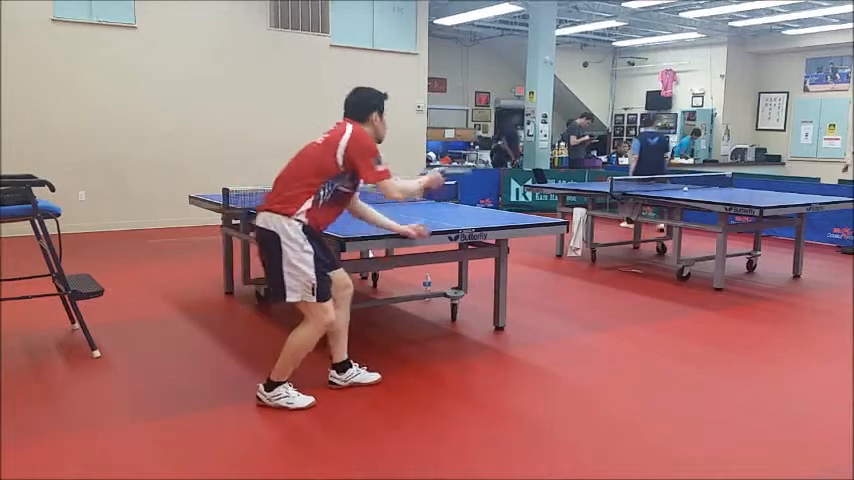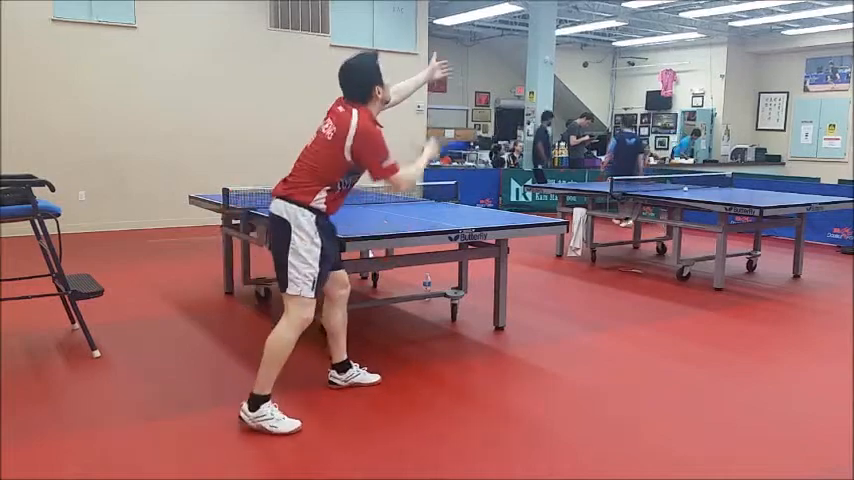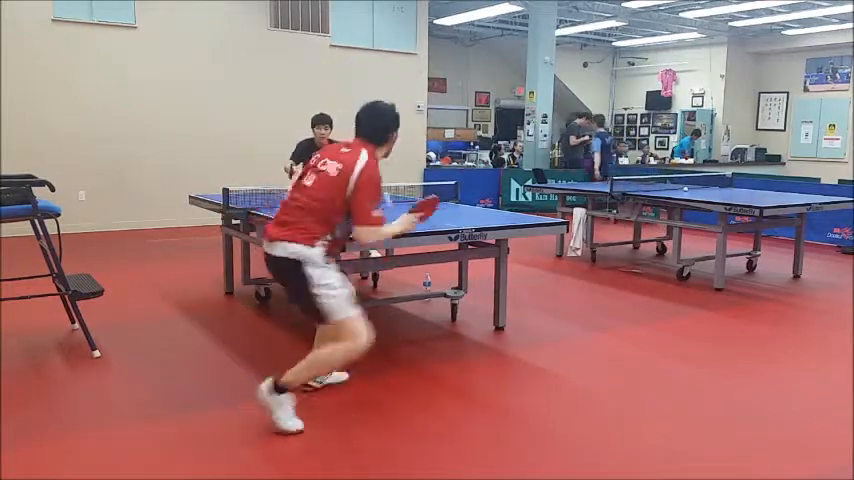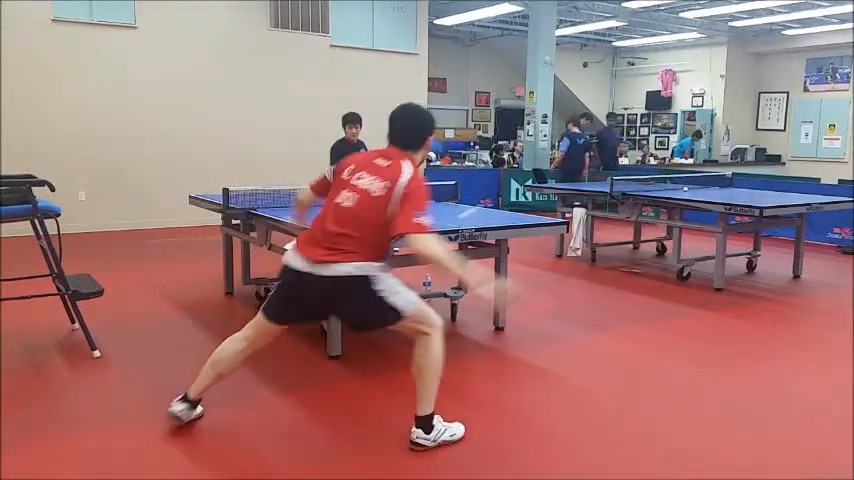
dt=0.7s
person 1, frame 1
left shoulder: (345, 140)
right shoulder: (358, 138)
left elbow: (355, 204)
right elbow: (394, 191)
left wrist: (399, 228)
right wrist: (426, 181)
left hip: (296, 226)
right hip: (284, 228)
left knee: (341, 288)
right knee: (321, 316)
left ankle: (341, 369)
right ankle: (273, 387)
person 1, frame 2
left shoulder: (344, 108)
right shoulder: (363, 129)
left elbow: (391, 97)
right elbow: (400, 182)
left wrist: (427, 74)
right wrist: (427, 156)
left hip: (305, 213)
right hip: (299, 216)
left knee: (338, 287)
right knee: (299, 314)
left ankle: (341, 368)
right ankle: (256, 405)
person 1, frame 3
left shoulder: (329, 152)
right shoulder: (367, 167)
left elbow: (294, 196)
right elbow: (366, 235)
left wrist: (291, 216)
right wrist: (403, 225)
left hip: (279, 247)
right hip: (301, 253)
left knee: (339, 303)
right knee: (357, 340)
left ankle: (316, 372)
right ankle: (280, 389)
person 1, frame 4
left shoulder: (352, 161)
right shoulder: (410, 180)
left elbow: (305, 197)
right elbow: (421, 244)
left wrist: (299, 221)
right wrist: (467, 274)
left hip: (302, 265)
right hip: (352, 274)
left knee: (253, 335)
right knee: (430, 329)
left ankle: (188, 401)
right ankle: (426, 426)
